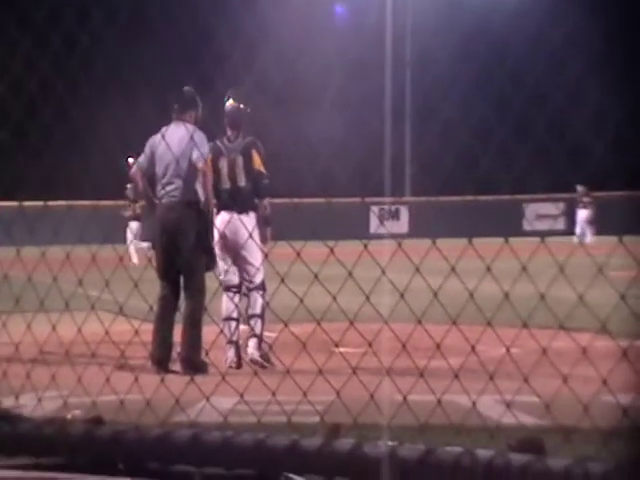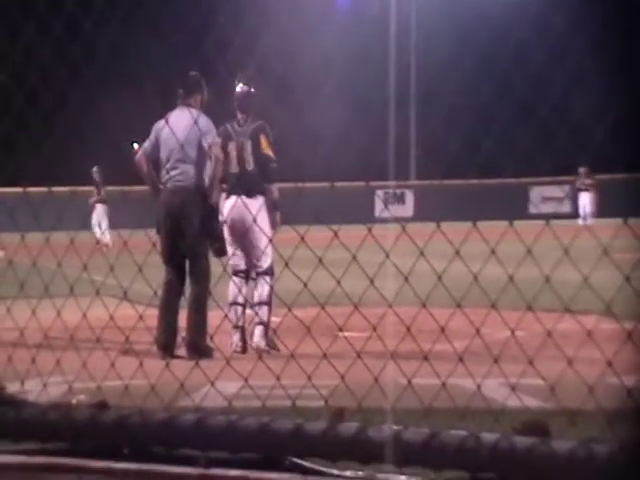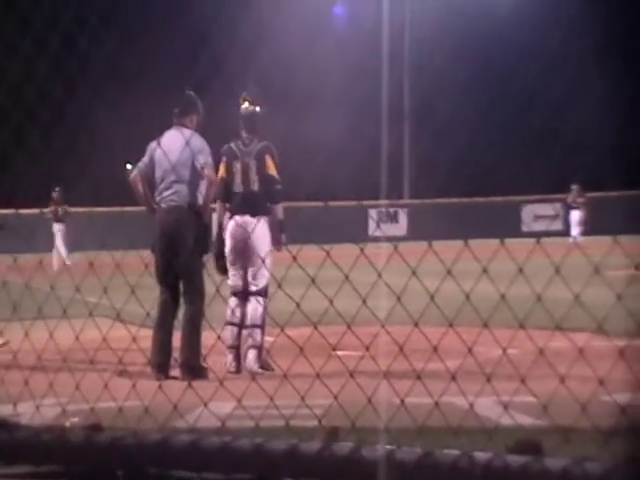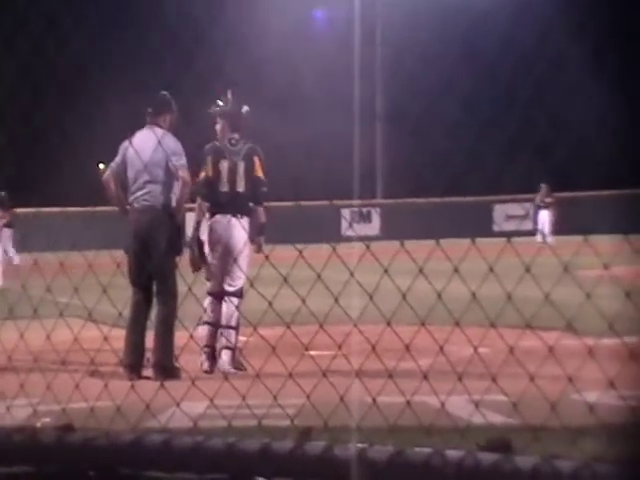
dt=0.5s
person 1, frame 1
left shoulder: (157, 138)
right shoulder: (194, 134)
left elbow: (136, 172)
right elbow: (203, 168)
left wrist: (153, 202)
right wrist: (209, 205)
left hip: (163, 213)
right hip: (188, 212)
left knee: (167, 288)
right knee: (194, 287)
left ankle: (160, 356)
right ankle: (190, 358)
person 1, frame 2
left shoulder: (163, 123)
right shoulder: (200, 120)
left elbow: (140, 158)
right elbow: (216, 155)
left wrist: (157, 189)
right wrist: (212, 190)
left hip: (168, 198)
right hip: (192, 198)
left knee: (172, 273)
right knee: (198, 273)
left ankle: (165, 343)
right ankle: (195, 344)
person 1, frame 3
left shoulder: (158, 143)
right shoulder: (194, 140)
left elbow: (135, 178)
right elbow: (210, 177)
left wrist: (153, 208)
right wrist: (205, 211)
left hip: (163, 218)
right hip: (187, 217)
left knee: (167, 293)
right knee: (193, 293)
left ankle: (160, 363)
right ankle: (190, 364)
person 1, frame 4
left shoulder: (130, 142)
right shoulder: (168, 140)
left elbow: (108, 178)
right elbow: (184, 178)
left wrist: (126, 209)
right wrist: (178, 212)
left hip: (136, 219)
right hip: (160, 218)
left knee: (139, 293)
right knee: (165, 293)
left ankle: (132, 363)
right ankle: (162, 364)
person 2, frame 1
left shoulder: (214, 149)
right shoulder: (251, 145)
left elbow: (208, 190)
right elbow: (261, 188)
left wrist: (209, 225)
right wrist: (266, 223)
left hip: (222, 220)
right hip: (247, 219)
left knee: (229, 286)
right knee: (255, 283)
left ankle: (232, 349)
right ankle: (255, 343)
person 2, frame 2
left shoulder: (223, 133)
right shoulder: (259, 129)
right elbow: (269, 172)
right wrist: (275, 208)
left hip: (231, 204)
right hip: (256, 203)
left knee: (237, 271)
right knee: (263, 269)
left ankle: (237, 335)
right ankle: (260, 331)
person 2, frame 3
left shoulder: (228, 152)
right shoulder: (265, 150)
left elbow: (221, 196)
right elbow: (274, 193)
left wrist: (220, 231)
right wrist: (280, 228)
left hip: (234, 223)
right hip: (258, 223)
left knee: (236, 289)
right knee: (257, 289)
left ankle: (232, 355)
right ankle: (254, 354)
person 2, frame 4
left shoulder: (212, 151)
right shoulder: (252, 152)
left elbow: (203, 194)
right elbow: (259, 196)
left wrist: (195, 229)
right wrist: (260, 231)
left hip: (216, 223)
right hip: (240, 224)
left knee: (214, 289)
right knee: (233, 290)
left ankle: (207, 353)
right ankle: (226, 354)
